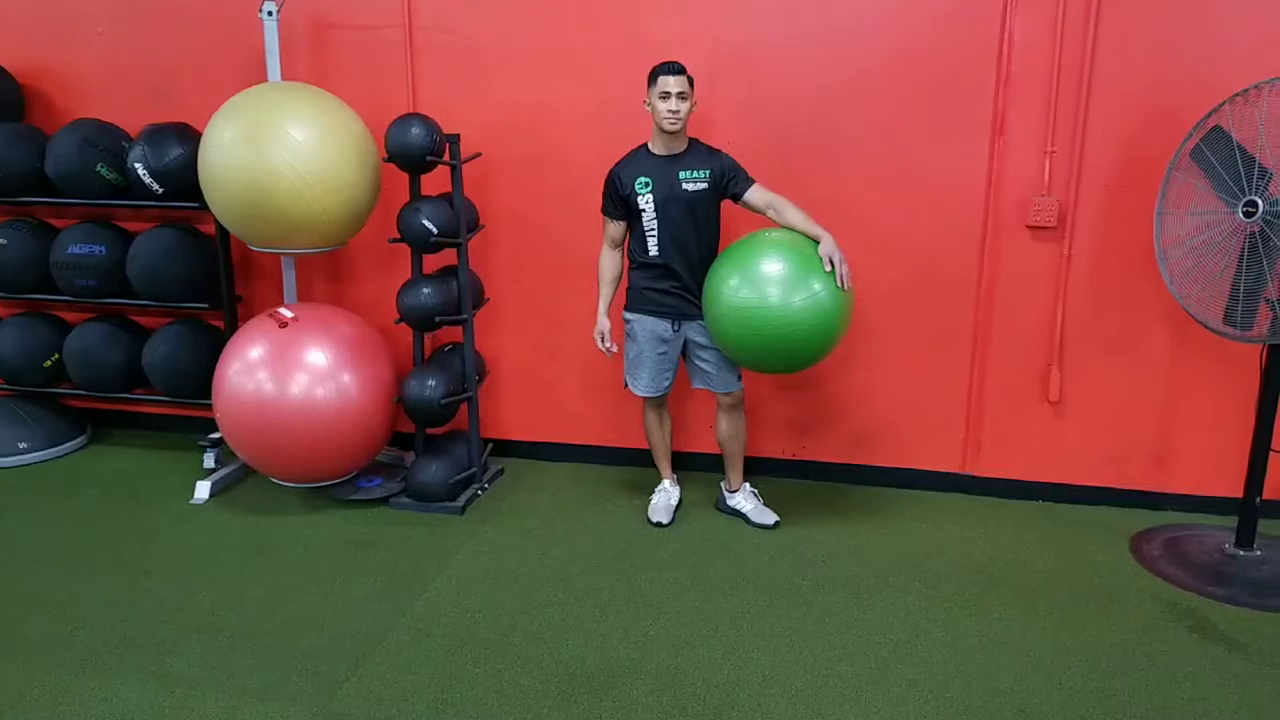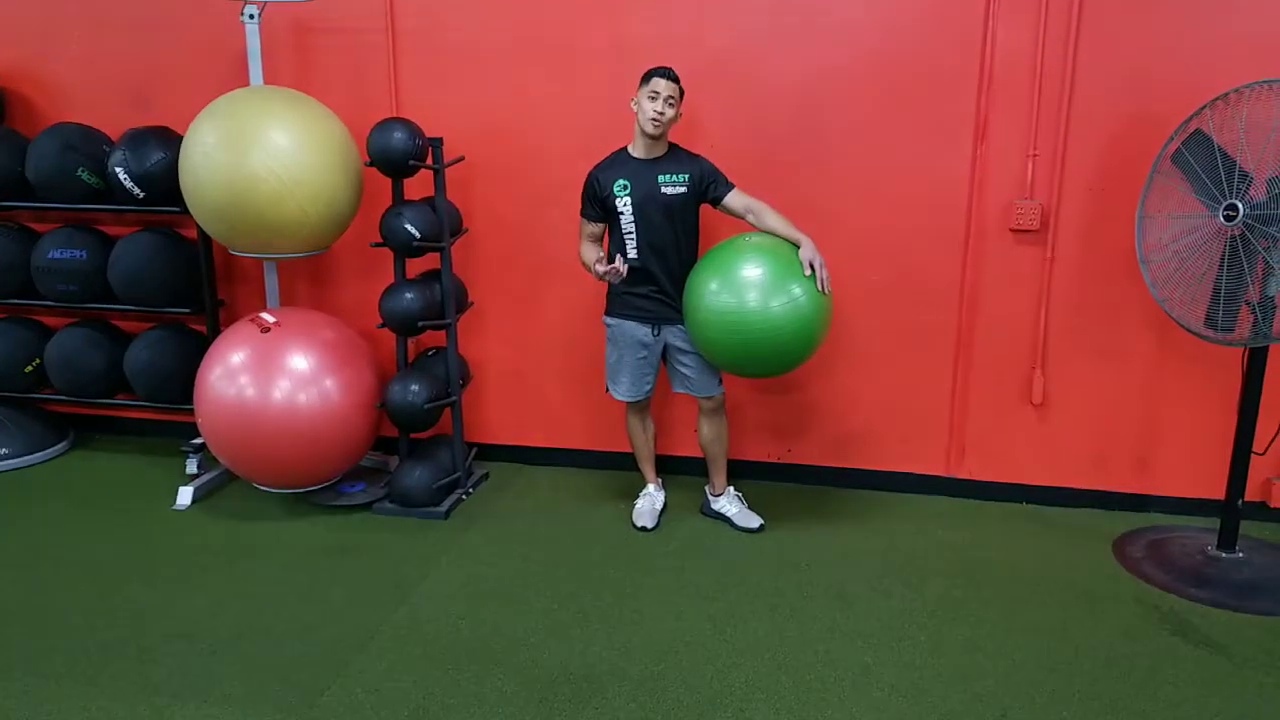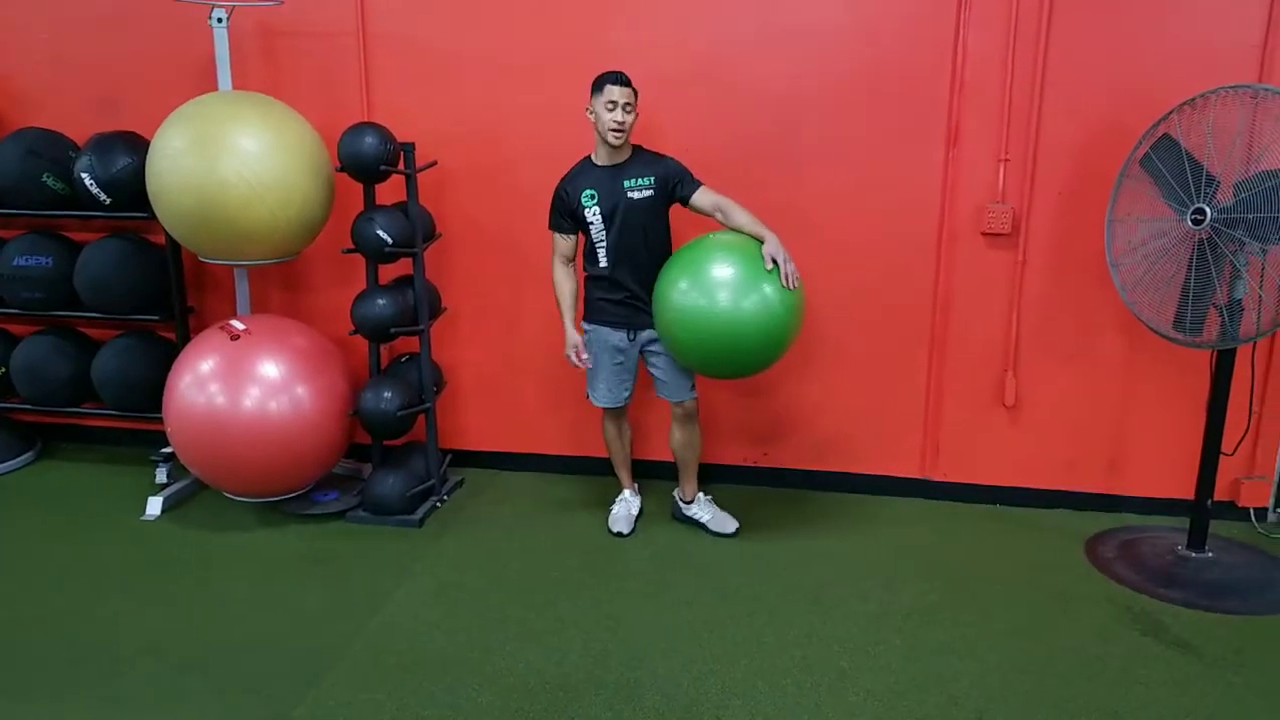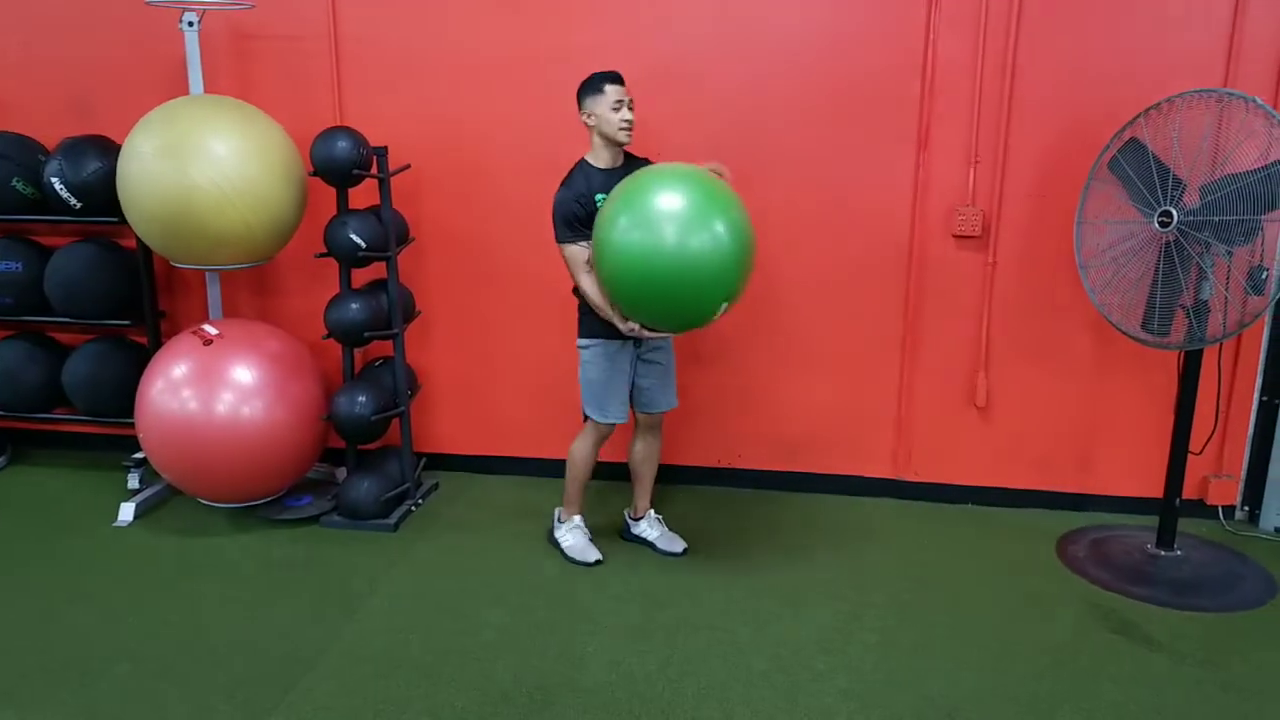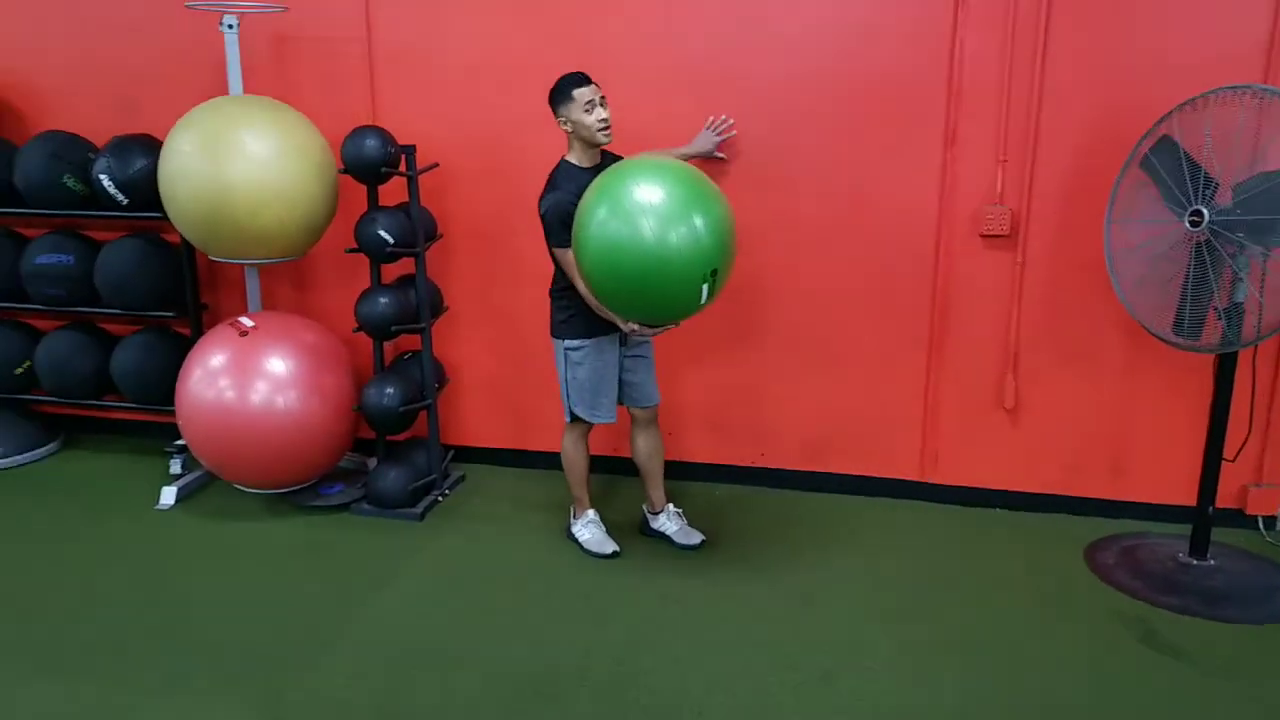
dt=1s
person 1, frame 1
left shoulder: (715, 163)
right shoulder: (625, 173)
left elbow: (771, 205)
right elbow: (612, 247)
left wrist: (823, 237)
right wrist: (602, 312)
left hip: (708, 306)
right hip: (649, 311)
left knee: (730, 397)
right knee: (654, 399)
left ankle: (736, 491)
right ankle: (667, 485)
person 1, frame 2
left shoulder: (693, 168)
right shoulder: (604, 176)
left elbow: (749, 208)
right elbow: (588, 240)
left wrist: (803, 241)
right wrist: (597, 265)
left hip: (687, 310)
right hip: (629, 314)
left knee: (711, 400)
right knee: (636, 403)
left ankle: (719, 494)
right ankle: (651, 489)
person 1, frame 3
left shoulder: (660, 169)
right shoulder: (572, 187)
left elbow: (719, 207)
right elbow: (564, 262)
left wrist: (767, 237)
right wrist: (570, 327)
right hip: (605, 321)
left knee: (685, 406)
right knee: (613, 409)
left ankle: (689, 498)
right ankle: (628, 493)
person 1, frame 4
left shoulder: (646, 171)
right shoulder: (573, 193)
right elbow: (583, 276)
right wrist: (621, 322)
right hip: (603, 330)
left knee: (650, 421)
right knee: (599, 426)
left ankle: (640, 518)
right ankle: (567, 518)
person 1, frame 5
left shoulder: (611, 164)
right shoulder: (560, 198)
right elbow: (580, 280)
left wrist: (693, 149)
right wrist: (622, 322)
left hip: (628, 315)
right hip: (583, 327)
left knee: (646, 414)
right knee: (581, 422)
left ankle: (658, 512)
right ankle: (582, 516)
